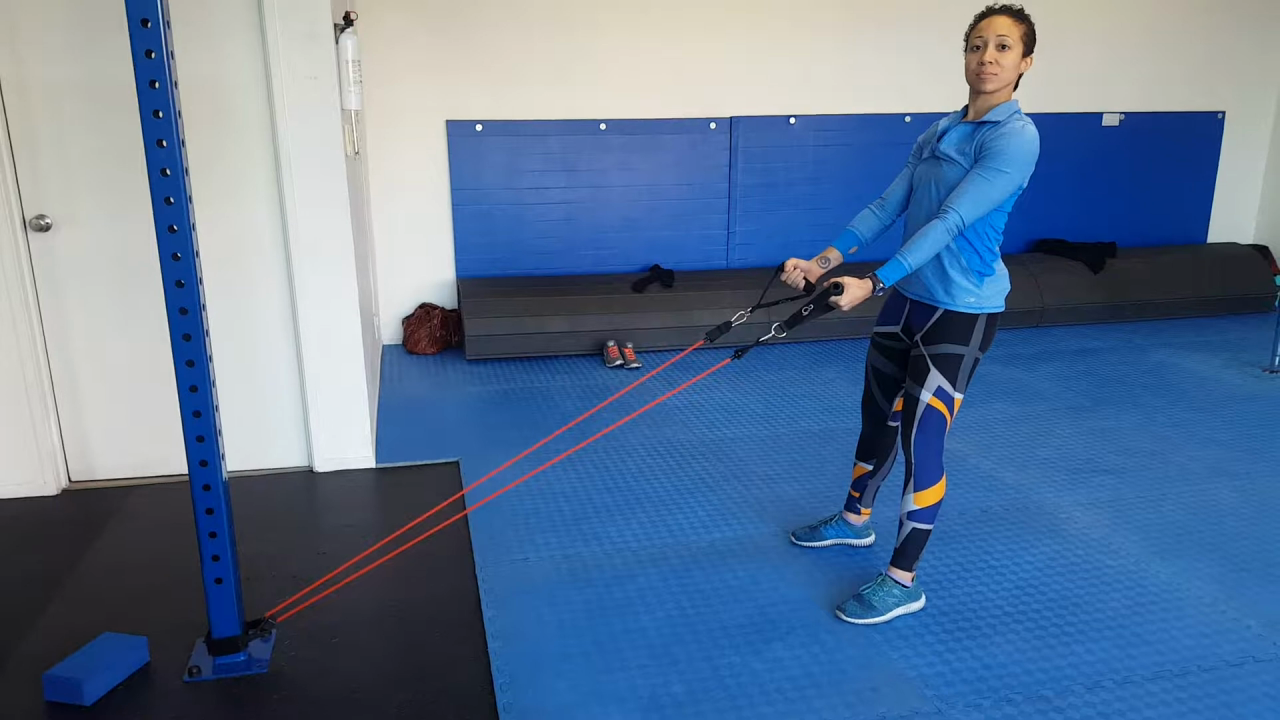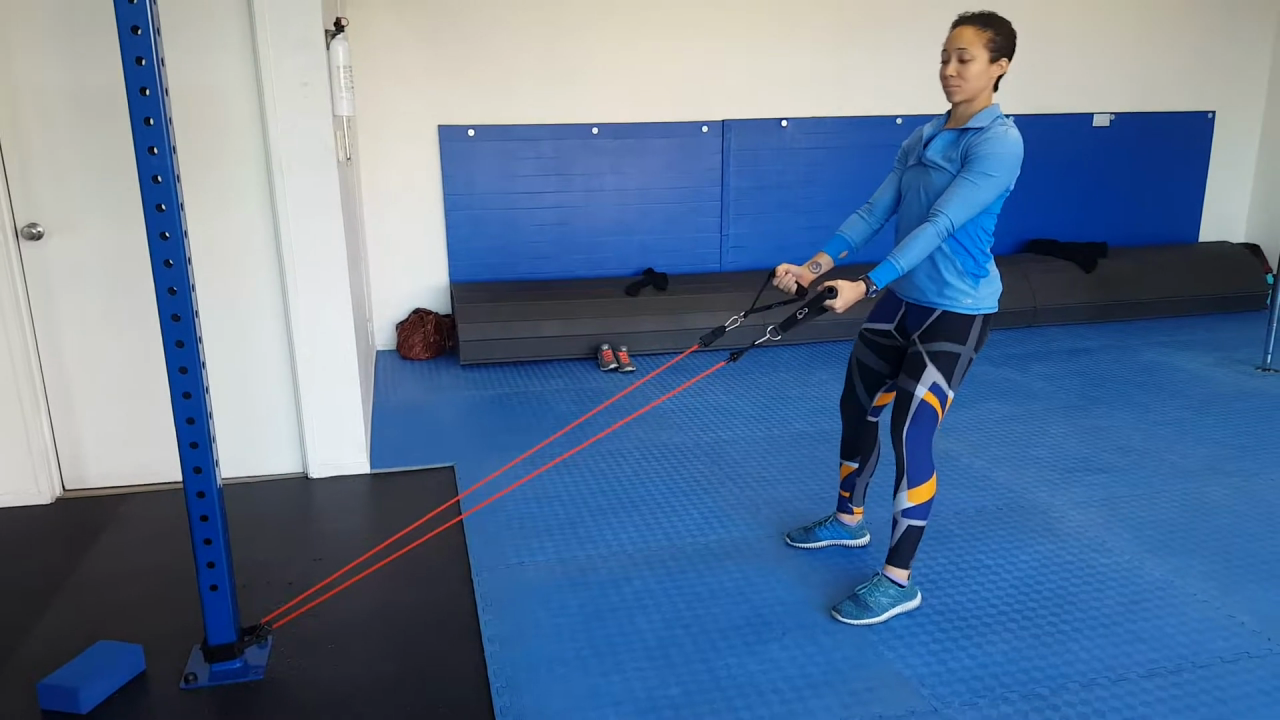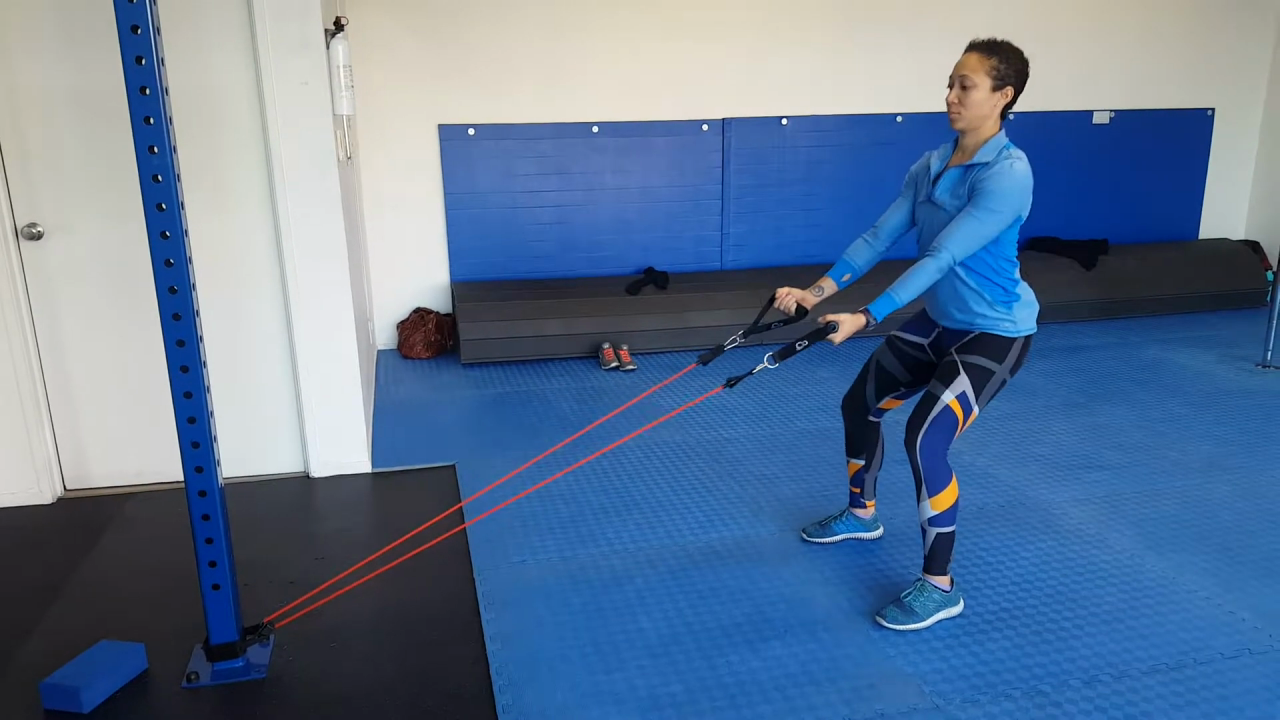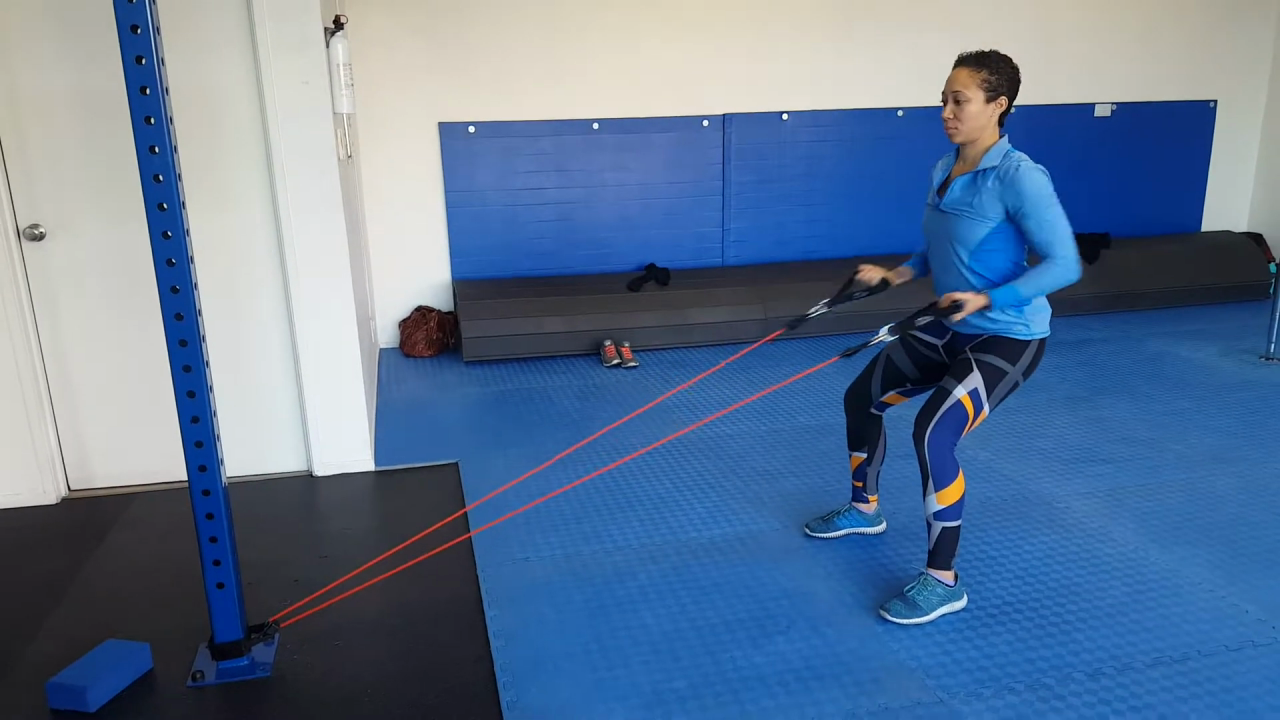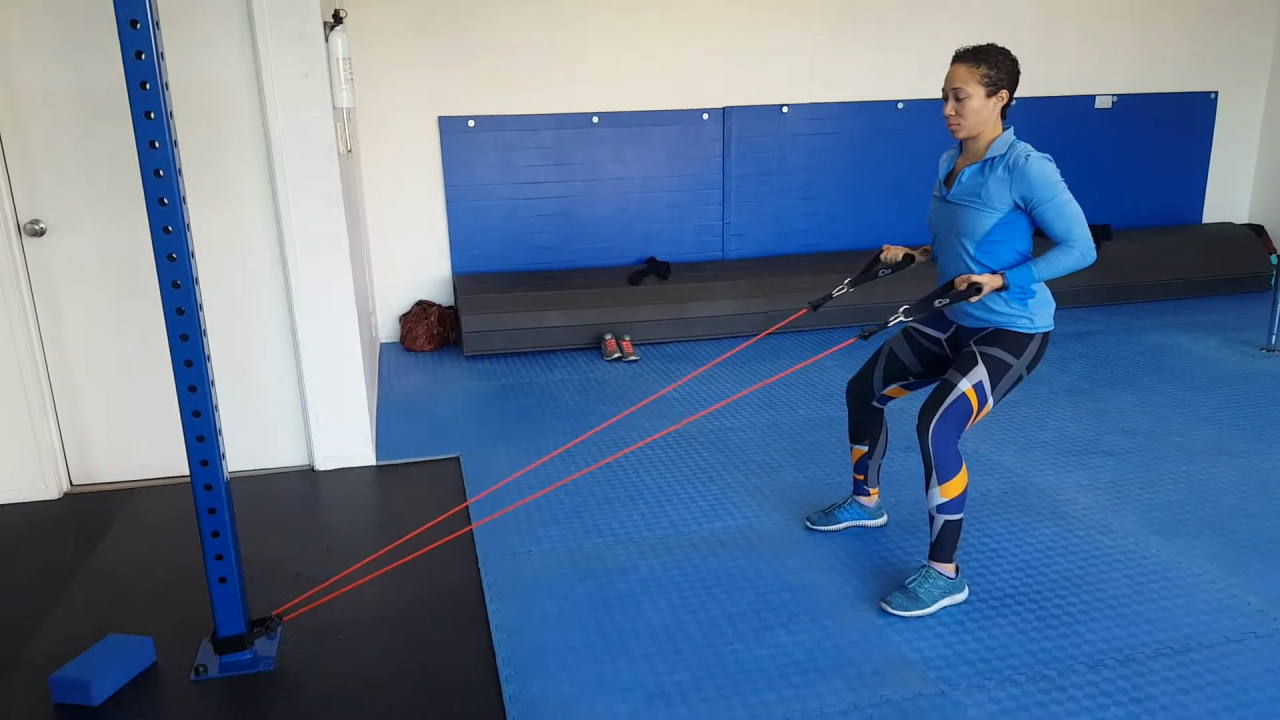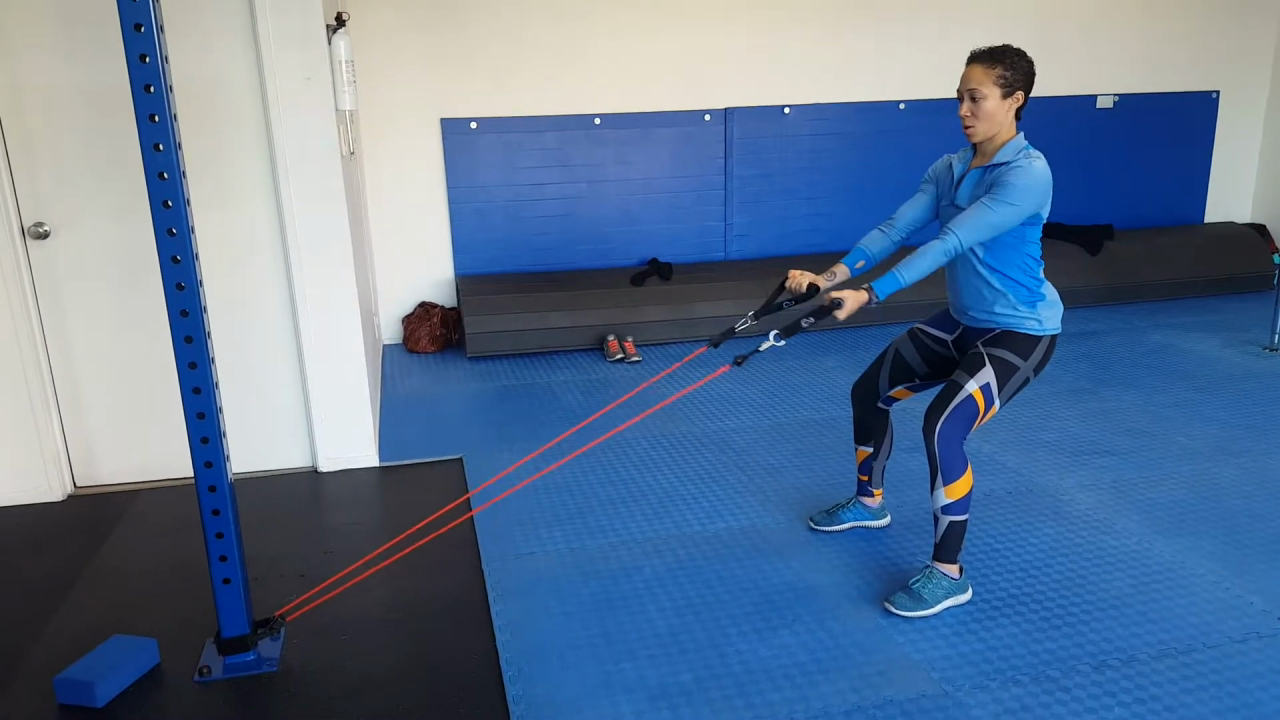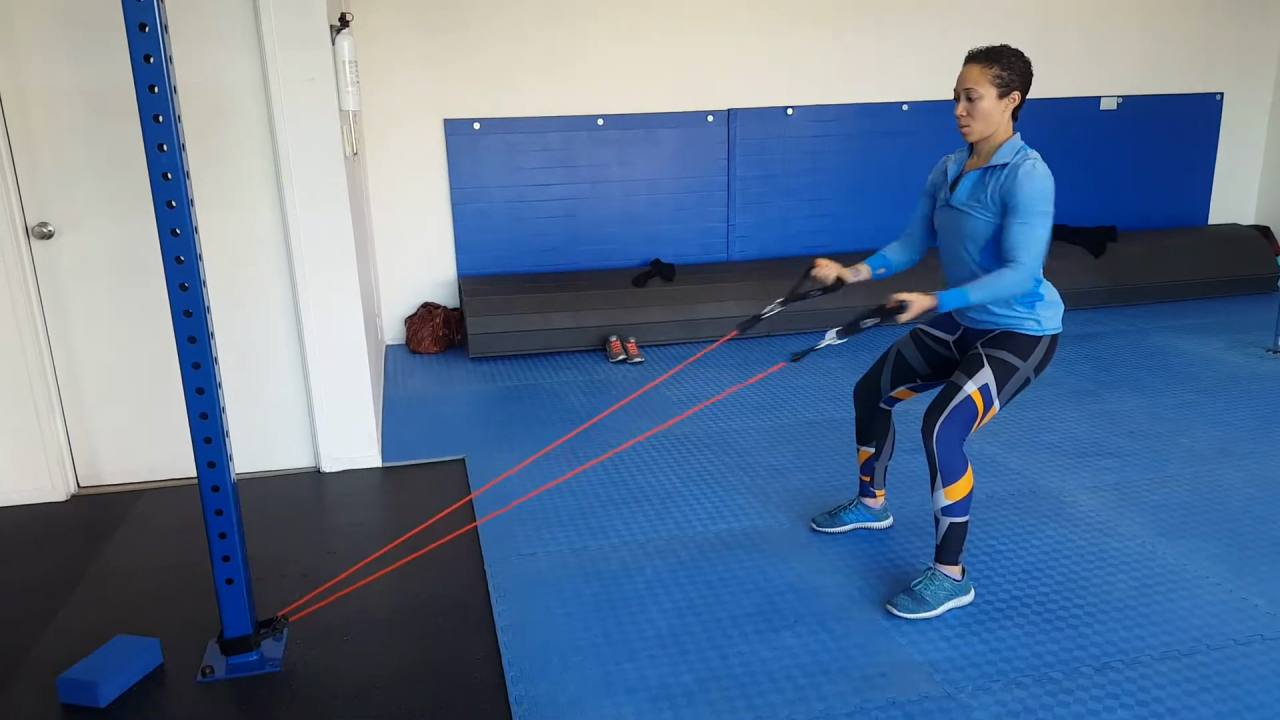
dt=0.7s
person 1, frame 1
left shoulder: (1015, 138)
right shoulder: (937, 132)
left elbow: (950, 222)
right elbow: (887, 207)
left wrist: (870, 283)
right wrist: (823, 261)
left hip: (962, 310)
right hip: (907, 297)
left knee: (920, 434)
right knee: (878, 412)
left ankle: (903, 580)
right ankle: (854, 520)
person 1, frame 2
left shoulder: (999, 143)
right shoulder: (921, 138)
left elbow: (939, 226)
right elbow: (874, 212)
left wrist: (863, 285)
right wrist: (815, 266)
left hip: (957, 310)
right hip: (901, 298)
left knee: (910, 432)
right knee: (857, 405)
left ankle: (897, 576)
right ankle: (848, 519)
person 1, frame 3
left shoulder: (1009, 175)
right shoulder: (930, 167)
left elbow: (939, 258)
right elbow: (880, 236)
left wrist: (865, 316)
right wrist: (817, 291)
left hip: (994, 332)
right hip: (938, 320)
left knee: (926, 438)
right knee: (860, 403)
left ankle: (939, 585)
right ankle: (862, 513)
person 1, frame 4
left shoulder: (1019, 178)
right shoulder: (943, 172)
left elbow: (1065, 265)
left wrist: (985, 299)
right wrist: (898, 273)
left hip: (1009, 336)
right hip: (951, 330)
left knee: (932, 432)
right knee: (861, 397)
left ankle: (943, 581)
right ankle: (864, 508)
person 1, frame 5
left shoulder: (1027, 168)
right shoulder: (949, 164)
left elbow: (1080, 248)
left wrist: (1000, 280)
right wrist: (917, 254)
left hip: (1012, 329)
right hip: (954, 319)
left knee: (936, 425)
right knee: (863, 390)
left ankle: (945, 573)
right ankle: (866, 501)
person 1, frame 6
left shoulder: (1028, 174)
right shoulder: (949, 169)
left elbow: (949, 244)
right elbow: (895, 229)
left wrist: (868, 294)
right wrist: (831, 276)
left hip: (1019, 330)
right hip: (961, 321)
left knee: (943, 426)
right knee: (868, 391)
left ankle: (948, 574)
right ankle: (868, 502)
person 1, frame 7
left shoulder: (1028, 176)
right shoulder: (948, 170)
left elbow: (1020, 276)
right elbow: (911, 245)
left wrist: (934, 300)
right wrist: (852, 272)
left hip: (1019, 331)
right hip: (963, 323)
left knee: (941, 428)
right knee: (871, 392)
left ankle: (951, 575)
right ankle: (871, 503)
